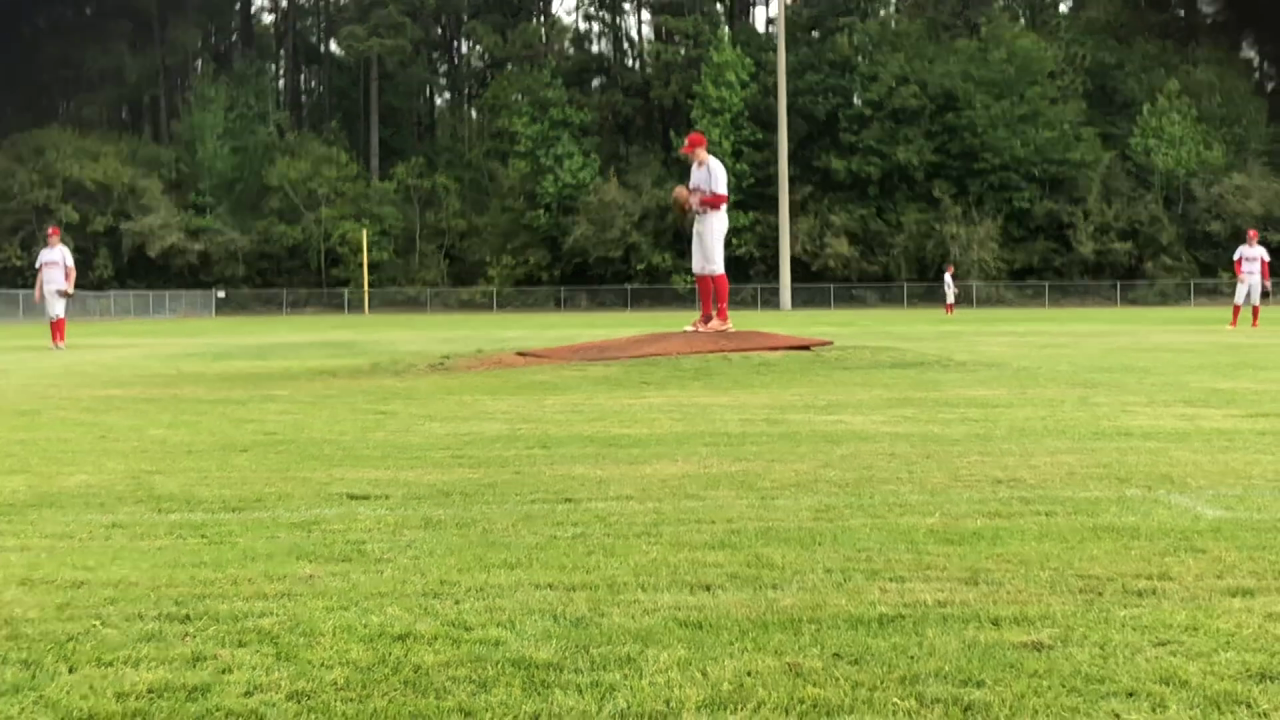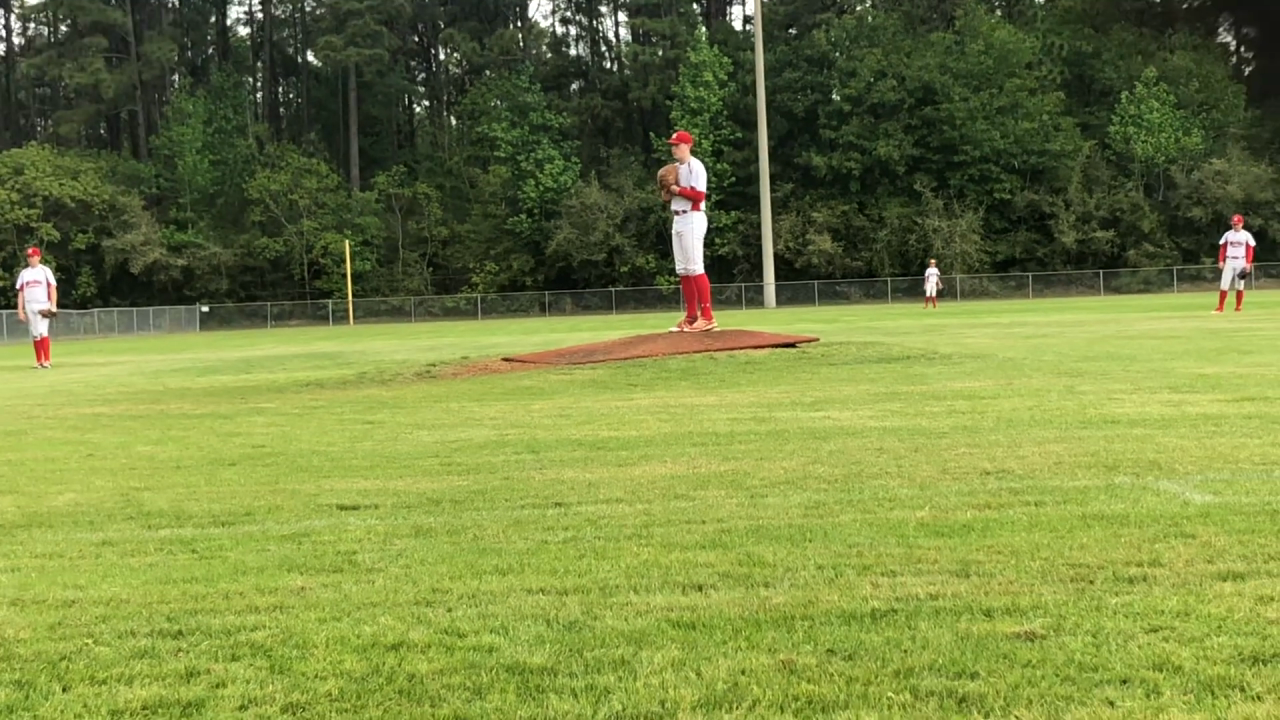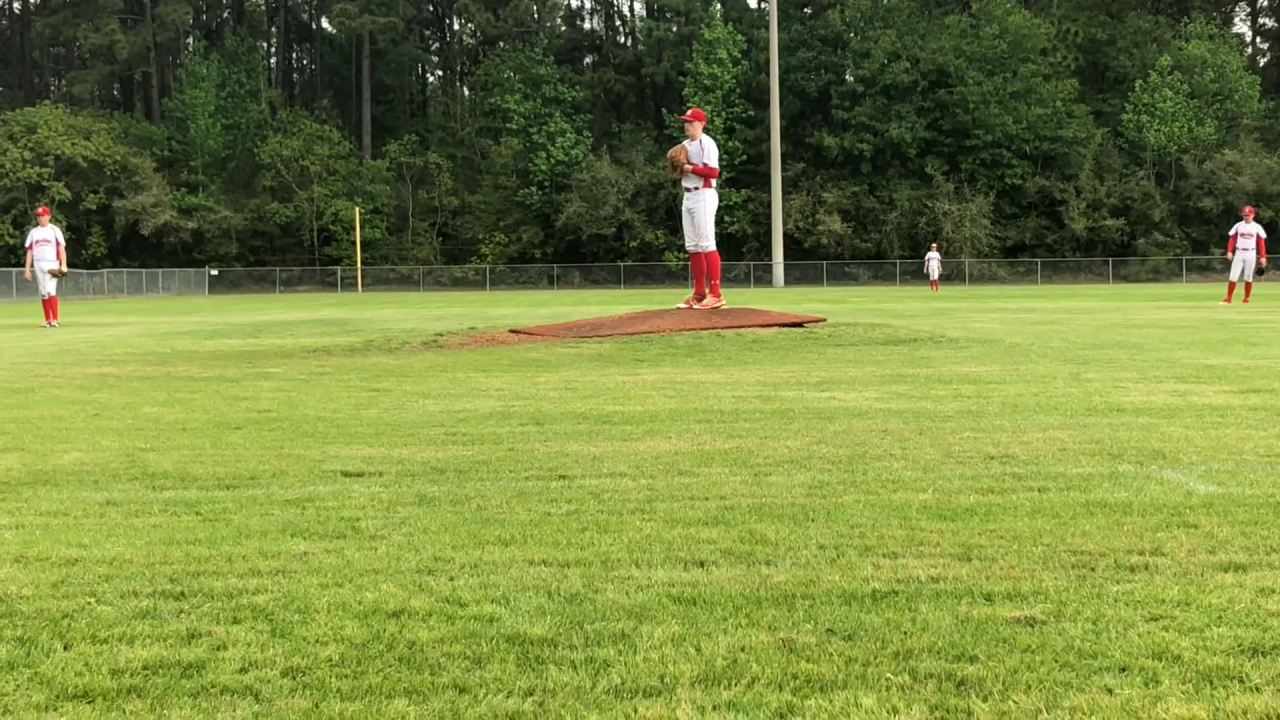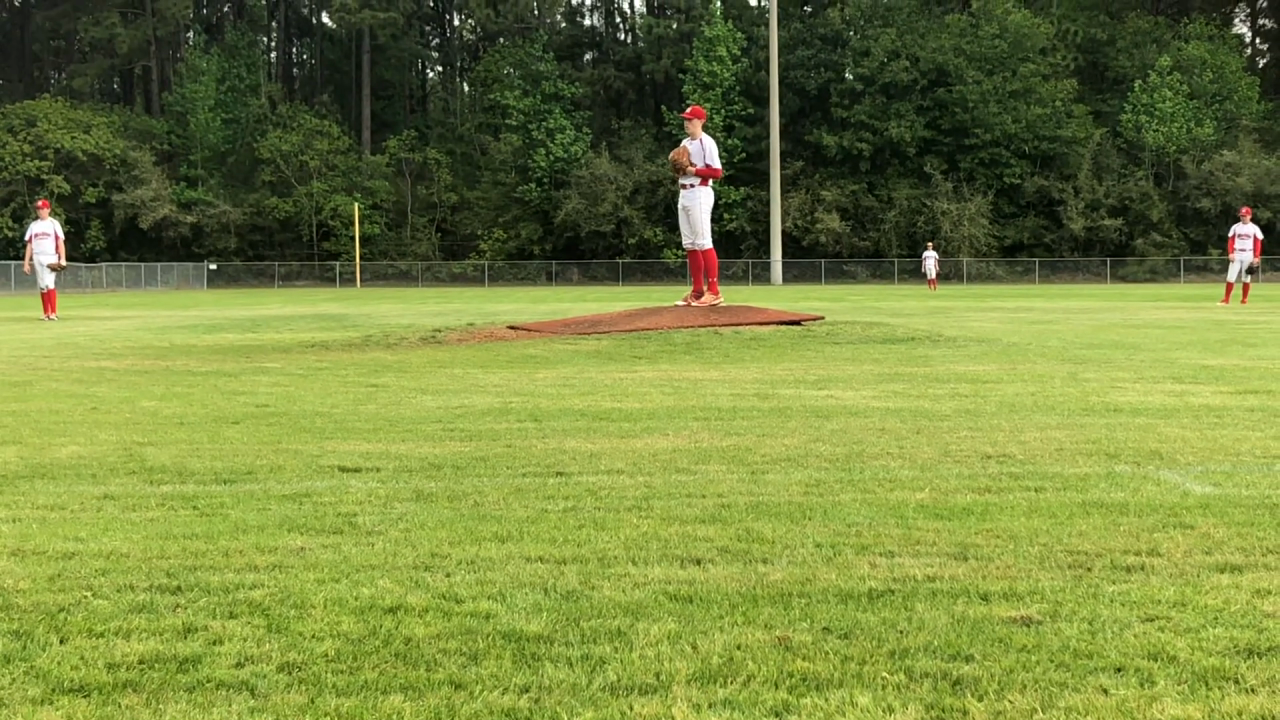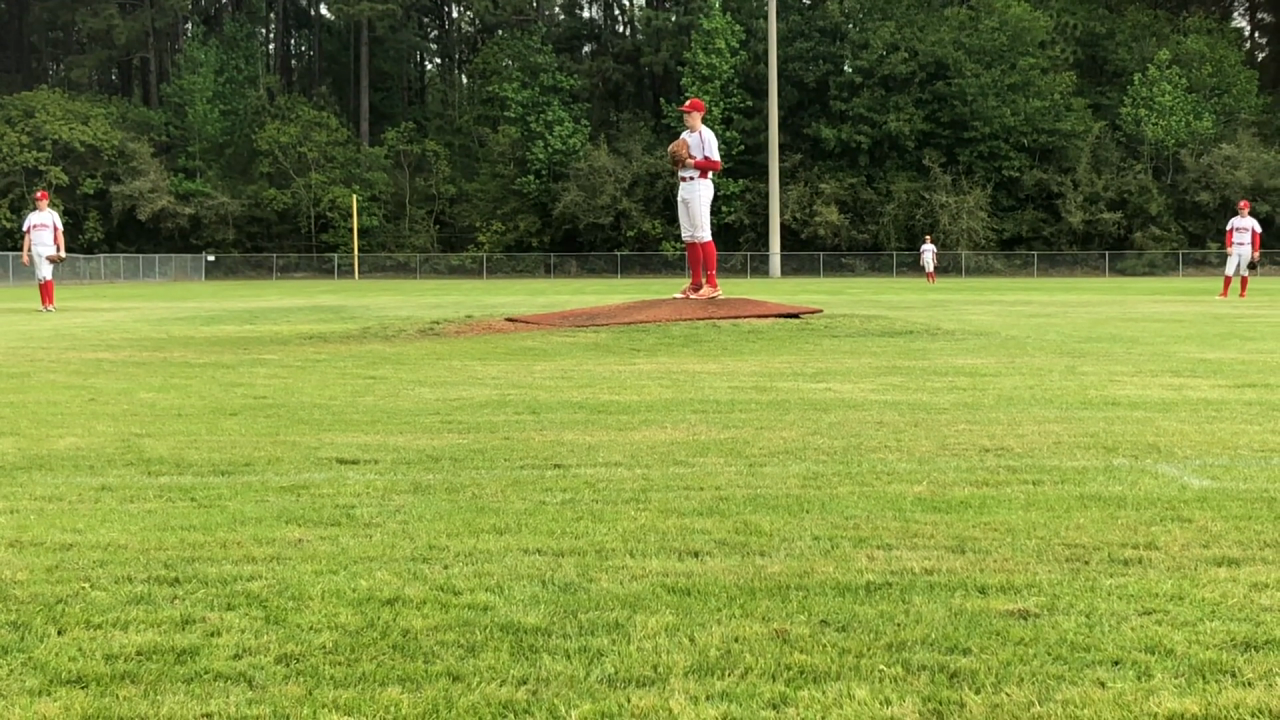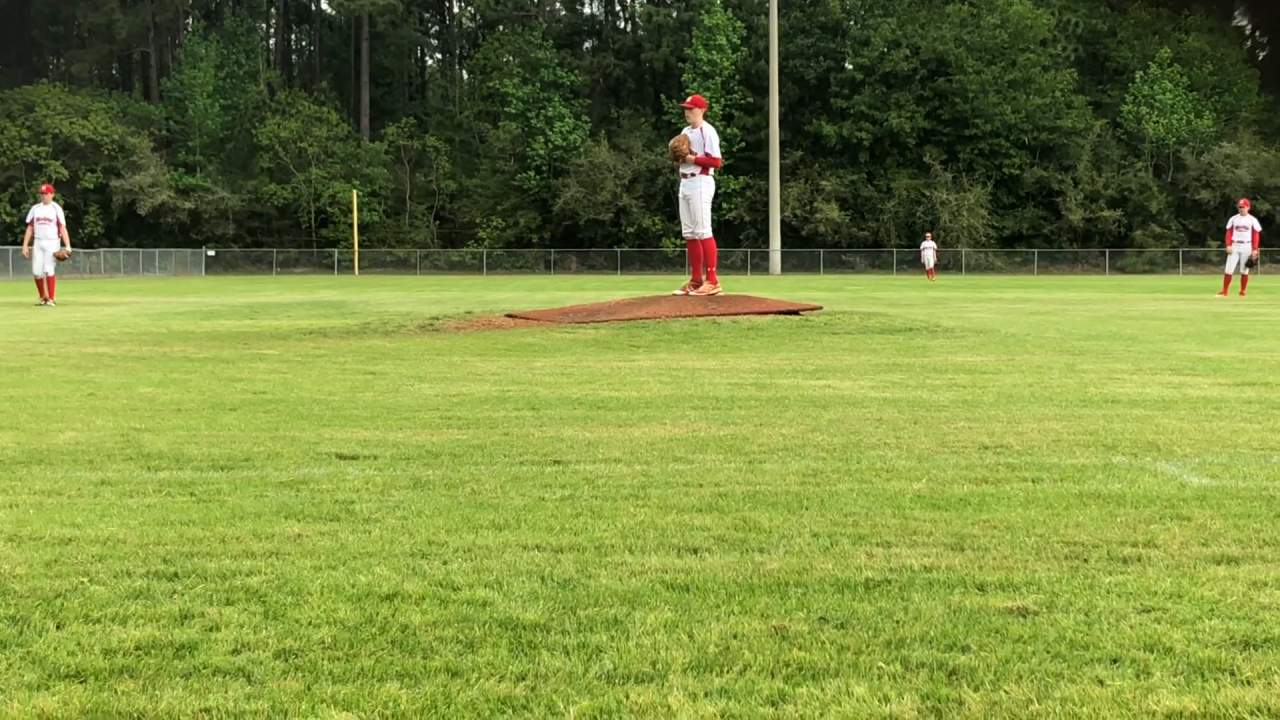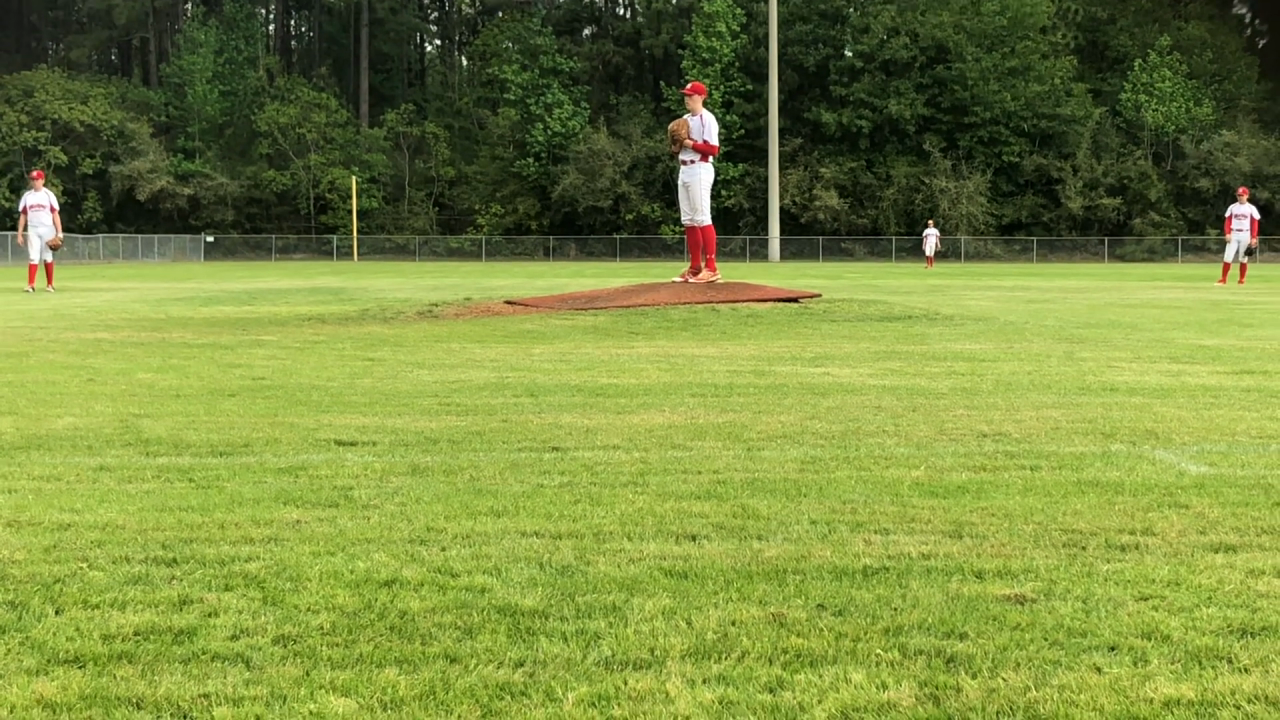
dt=0.7s
person 1, frame 1
left shoulder: (715, 167)
right shoulder: (695, 167)
left elbow: (721, 199)
left wrist: (697, 201)
right wrist: (688, 199)
left hip: (713, 219)
right hip: (699, 220)
left knee: (715, 268)
right knee: (700, 269)
left ankle: (723, 317)
right ankle: (706, 315)
person 1, frame 2
left shoulder: (695, 166)
left elbow: (700, 195)
right elbow: (670, 197)
left wrist: (677, 190)
right wrist: (666, 189)
left hip: (692, 219)
right hip: (677, 220)
left knee: (695, 268)
right knee: (682, 270)
left ankle: (707, 317)
right ankle: (691, 316)
person 1, frame 3
left shoulder: (707, 143)
right shoulder: (685, 144)
left elbow: (713, 172)
left wrist: (690, 168)
left hip: (703, 196)
right hip: (687, 196)
left knee: (706, 244)
right knee: (692, 246)
left ankle: (715, 294)
right ankle: (699, 293)
person 1, frame 4
left shoulder: (707, 143)
right shoulder: (684, 143)
left elbow: (716, 172)
left wrist: (691, 170)
left hip: (699, 194)
right hip: (683, 194)
left knee: (703, 242)
right knee: (689, 244)
left ankle: (713, 291)
right ankle: (697, 290)
person 1, frame 5
left shoulder: (706, 135)
right shoulder: (684, 136)
left elbow: (715, 165)
left wrist: (691, 163)
left hip: (699, 186)
right hip: (683, 186)
left knee: (702, 235)
right knee: (688, 237)
left ankle: (712, 284)
right ankle: (696, 283)
person 1, frame 6
left shoulder: (707, 131)
right shoulder: (685, 132)
left elbow: (716, 162)
left wrist: (692, 158)
left hip: (700, 183)
right hip: (685, 183)
left knee: (703, 231)
right knee: (689, 233)
left ankle: (712, 281)
right ankle: (696, 280)
person 1, frame 7
left shoulder: (707, 119)
right shoulder: (685, 119)
left elbow: (713, 150)
left wrist: (689, 143)
left hip: (700, 170)
right hip: (684, 170)
left knee: (702, 218)
right knee: (688, 220)
left ankle: (711, 268)
right ankle: (695, 267)
